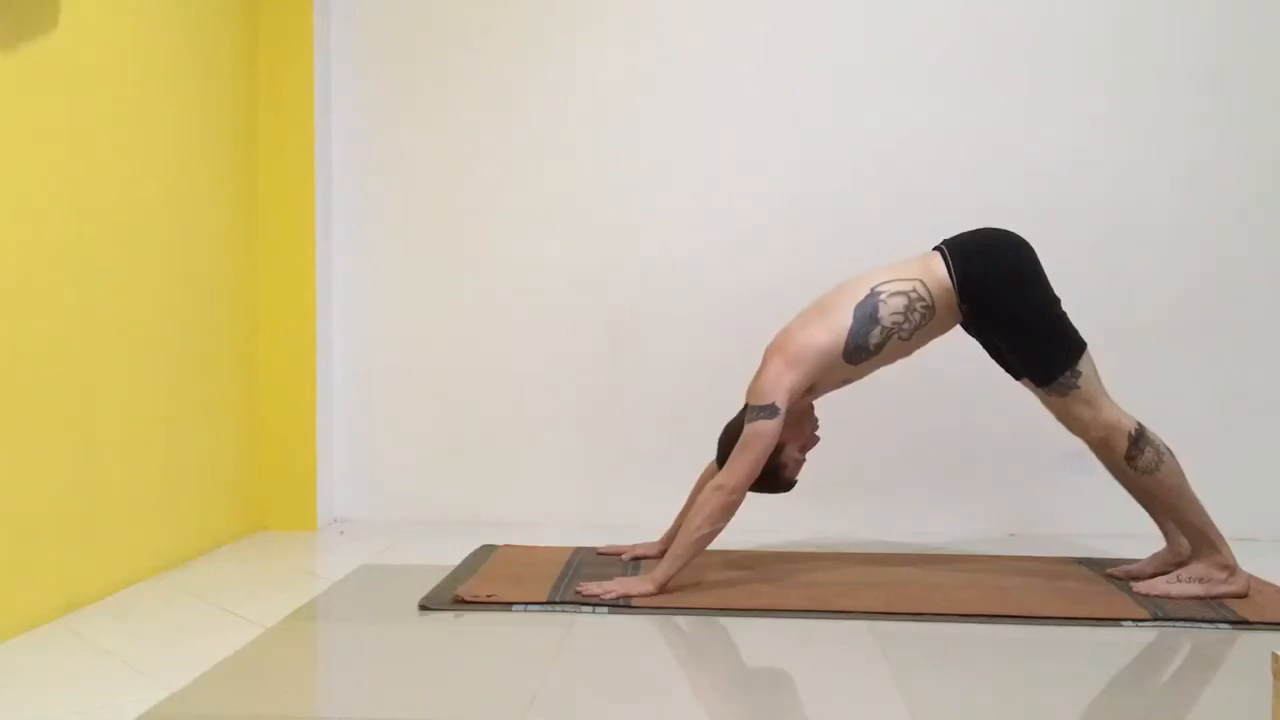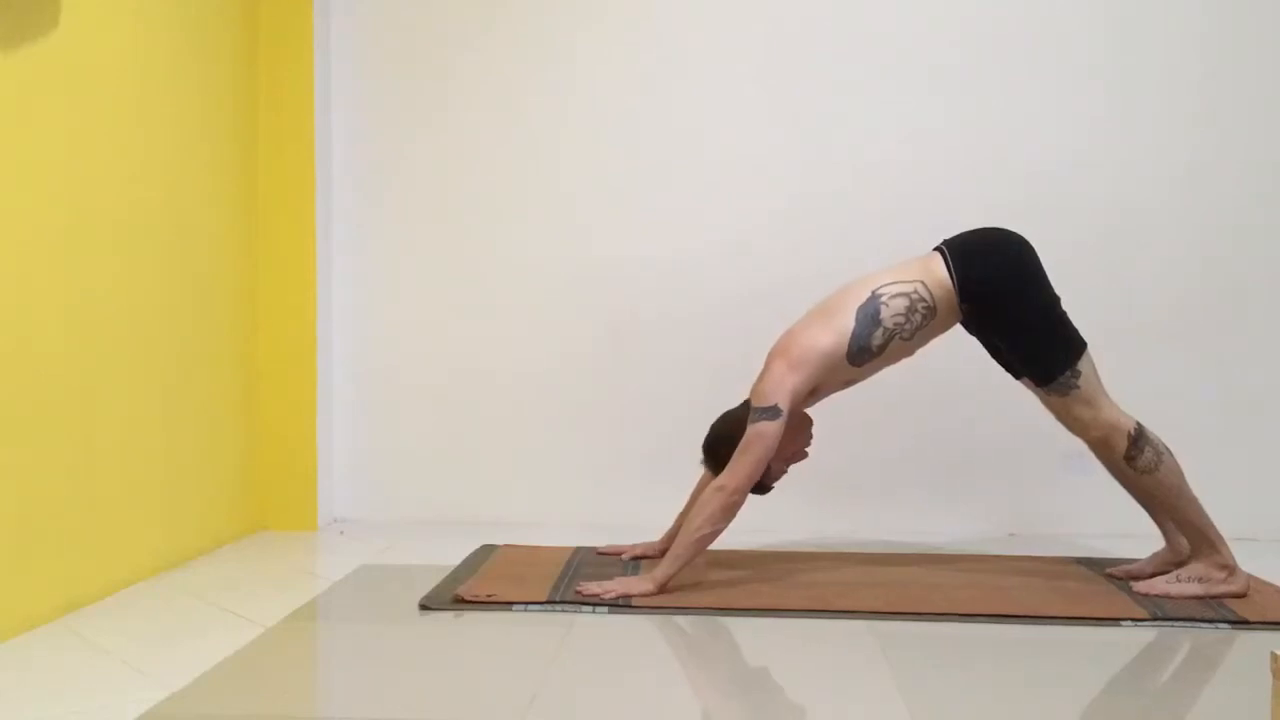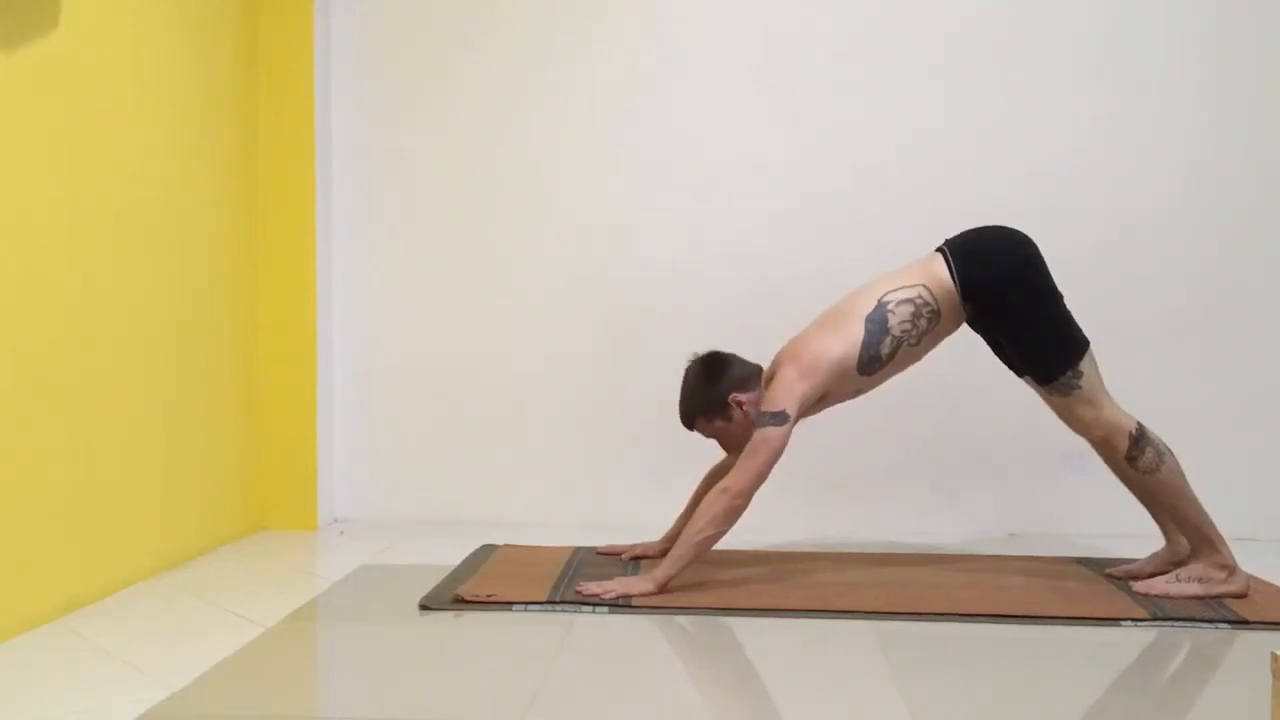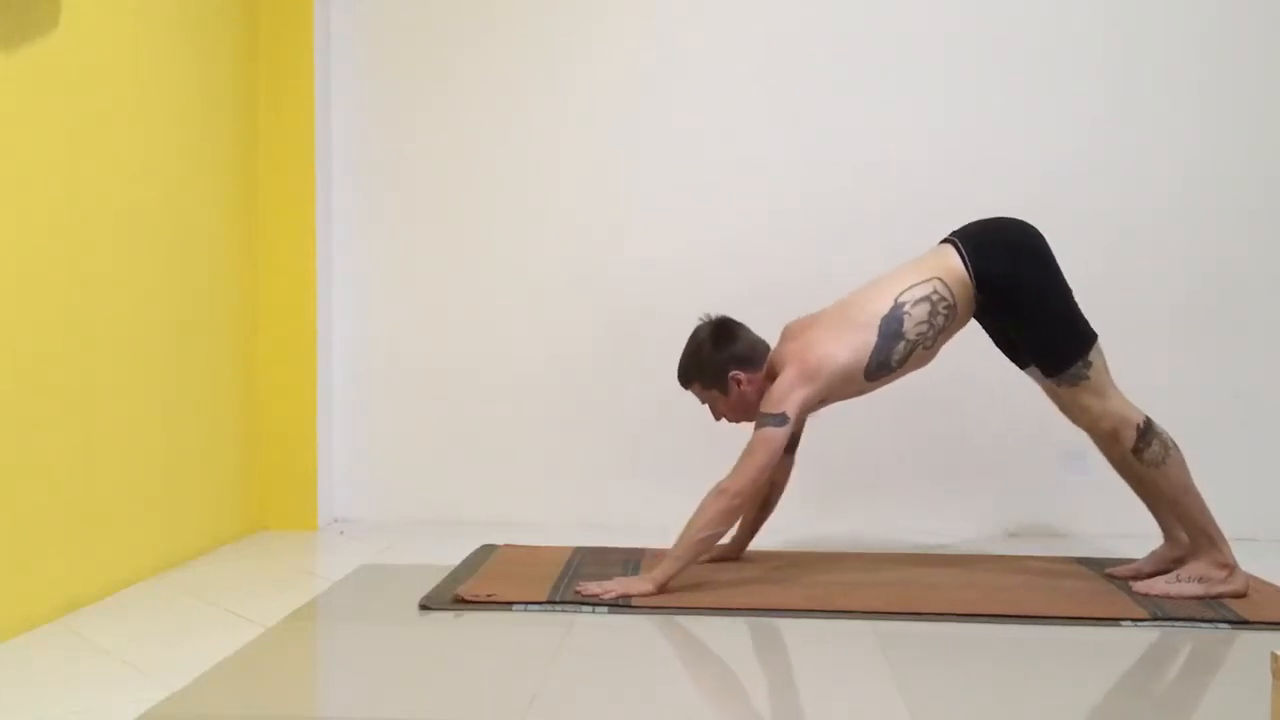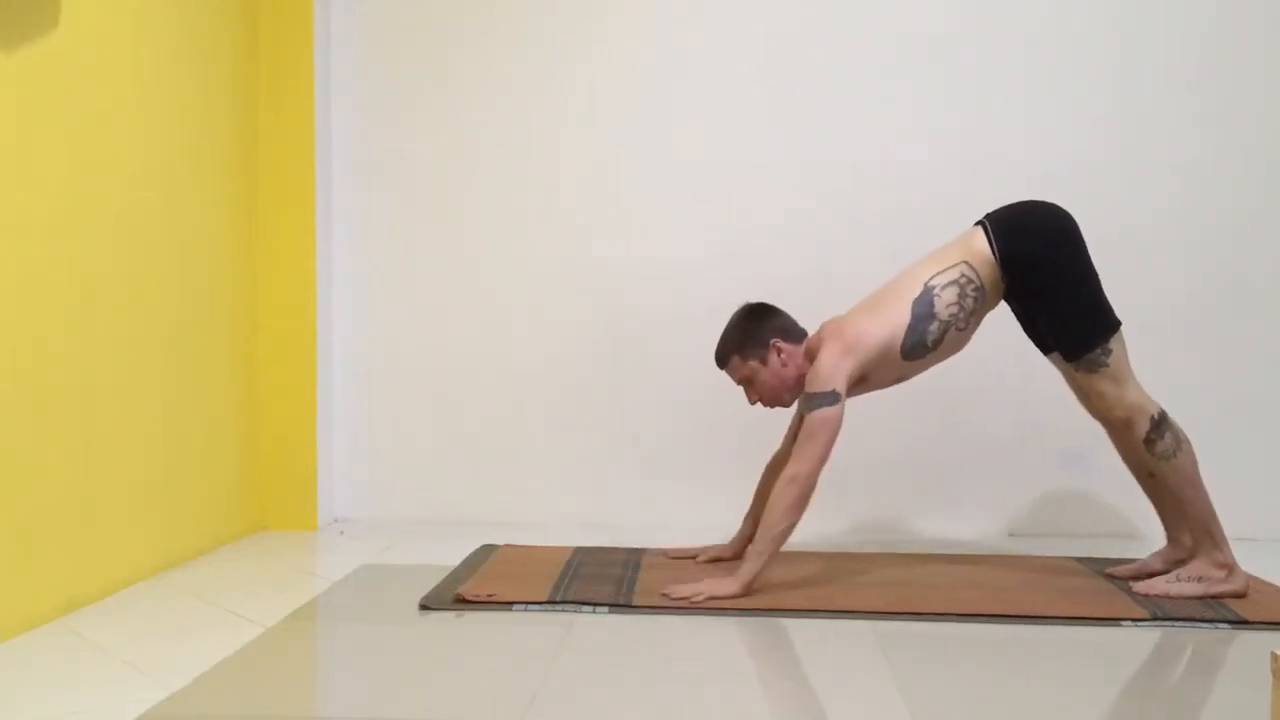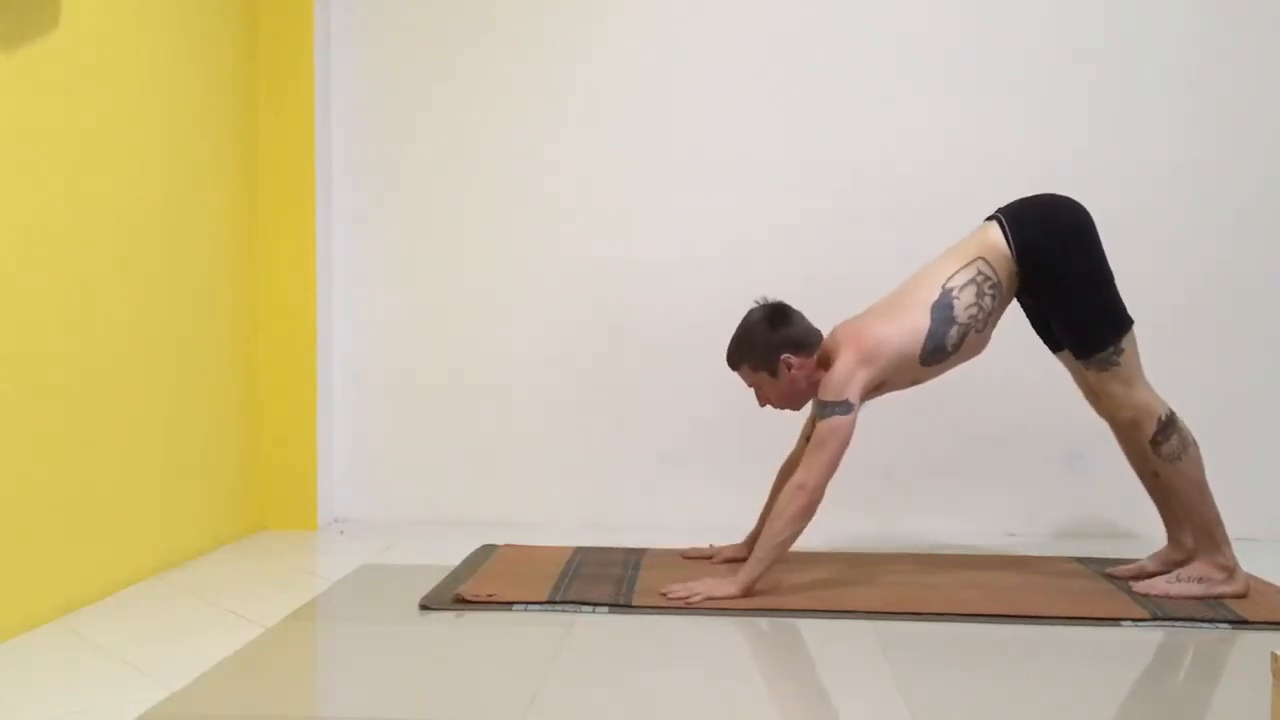
dt=0.7s
person 1, frame 1
left shoulder: (779, 380)
right shoulder: (782, 380)
left elbow: (727, 486)
right elbow: (719, 468)
left wrist: (655, 579)
right wrist: (664, 541)
left hip: (987, 270)
right hip: (973, 278)
left knee: (1098, 419)
right knee: (1090, 422)
left ankle: (1218, 560)
right ankle: (1179, 545)
person 1, frame 2
left shoulder: (782, 383)
right shoulder: (783, 383)
left elbow: (728, 489)
right elbow: (720, 472)
left wrist: (655, 578)
right wrist: (664, 543)
left hip: (987, 272)
right hip: (975, 275)
left knee: (1097, 419)
right knee: (1091, 421)
left ankle: (1217, 561)
right ankle: (1178, 546)
person 1, frame 3
left shoulder: (790, 387)
right shoulder: (781, 375)
left elbow: (735, 493)
right elbow: (725, 473)
left wrist: (657, 578)
right wrist: (667, 541)
left hip: (990, 271)
right hip: (977, 274)
left knee: (1098, 418)
right knee: (1089, 420)
left ankle: (1217, 561)
right ankle: (1178, 544)
person 1, frame 4
left shoulder: (795, 379)
right shoulder: (790, 343)
left elbow: (733, 491)
right elbow: (777, 466)
left wrist: (655, 578)
right wrist: (737, 546)
left hip: (999, 261)
right hip: (982, 264)
left knee: (1105, 412)
right knee: (1090, 414)
left ankle: (1216, 561)
right ankle: (1179, 543)
person 1, frame 5
left shoulder: (831, 362)
right shoulder: (825, 356)
left elbow: (800, 479)
right elbow: (783, 461)
left wrist: (742, 577)
right wrist: (739, 542)
left hip: (1030, 243)
right hip: (1011, 256)
left knee: (1119, 403)
right knee: (1110, 408)
left ankle: (1217, 560)
right ankle: (1183, 545)
person 1, frame 6
left shoulder: (847, 368)
right shoulder: (833, 355)
left elbow: (807, 487)
right elbow: (798, 462)
left wrist: (742, 580)
right wrist: (750, 544)
left hip: (1045, 237)
right hip: (1023, 245)
left knee: (1129, 402)
right knee: (1114, 404)
left ankle: (1218, 562)
right ankle: (1183, 544)
